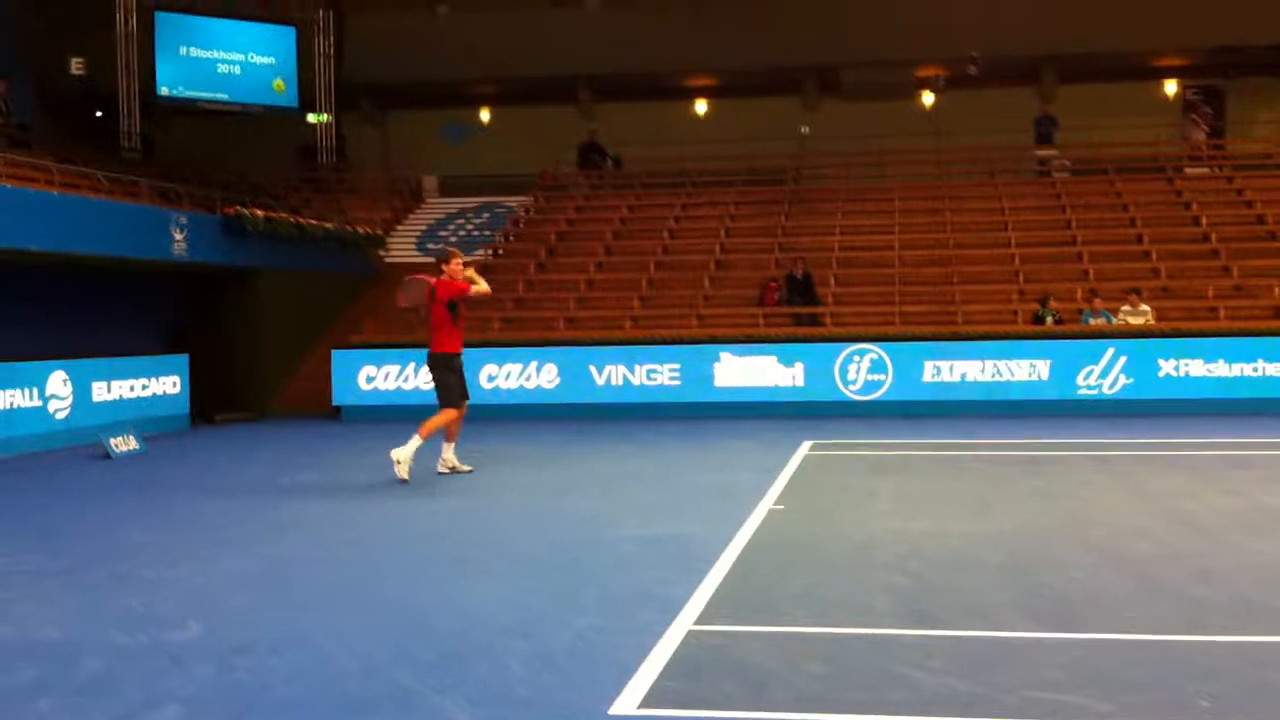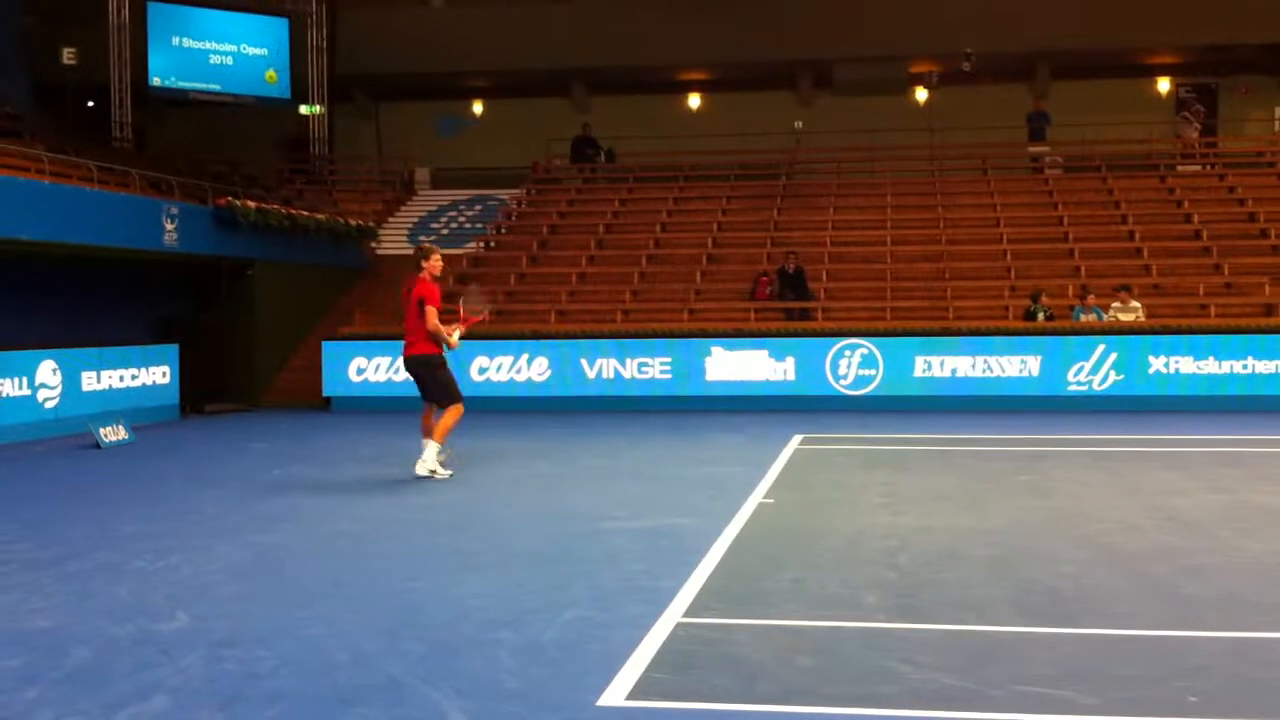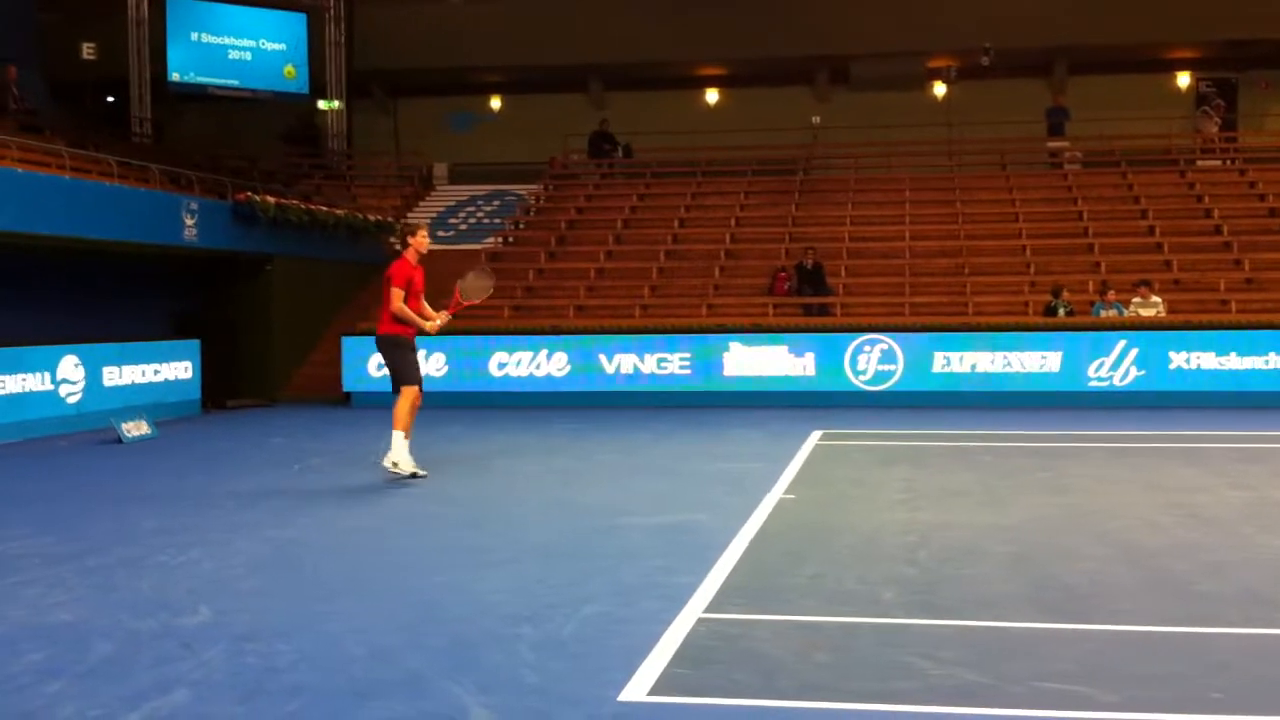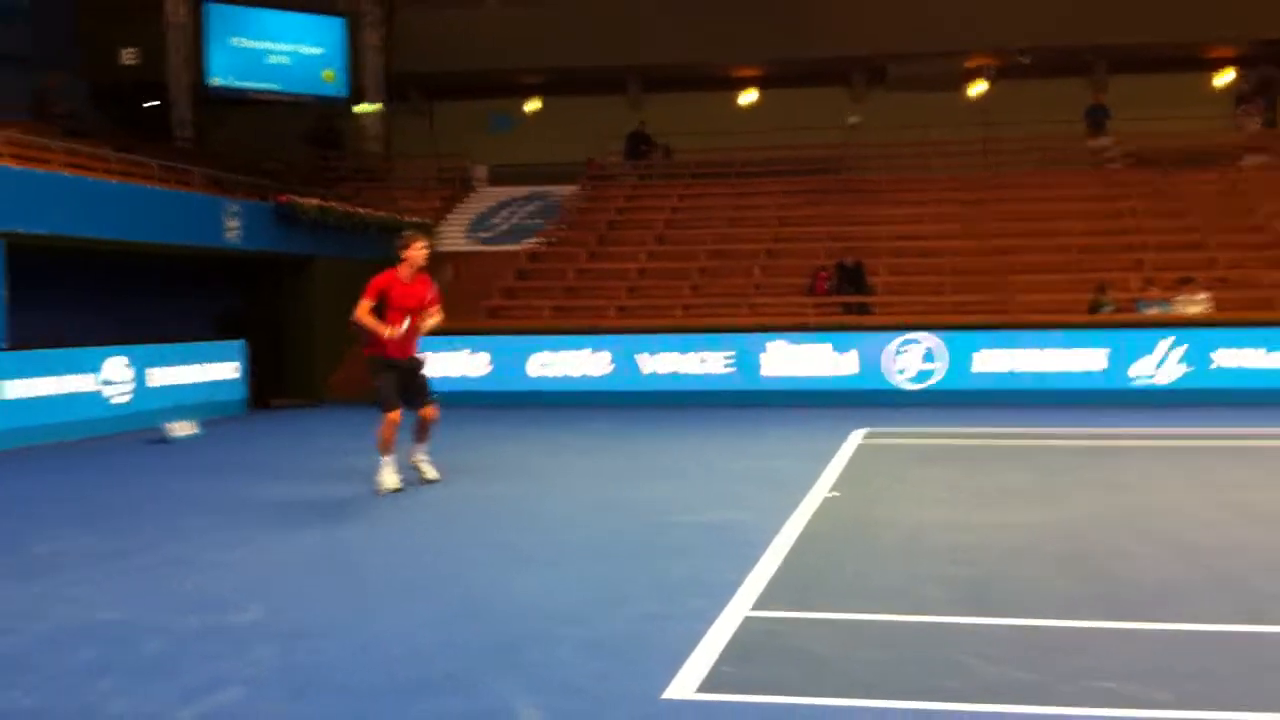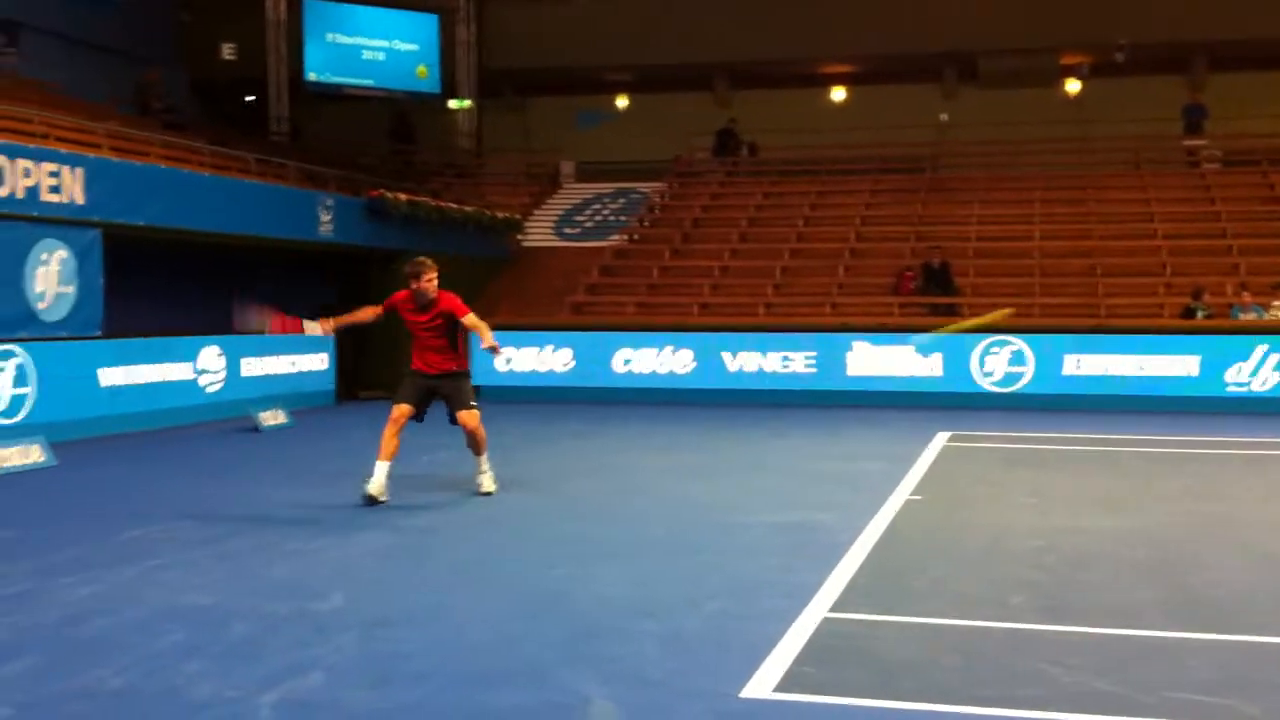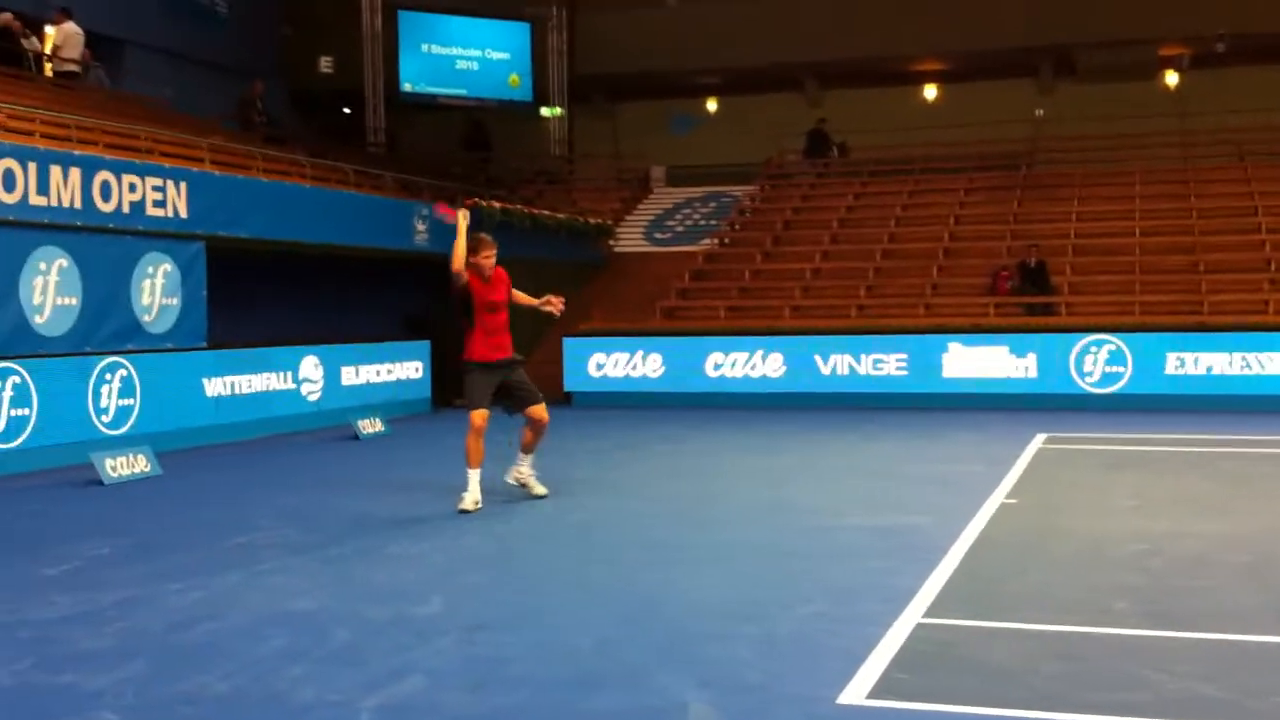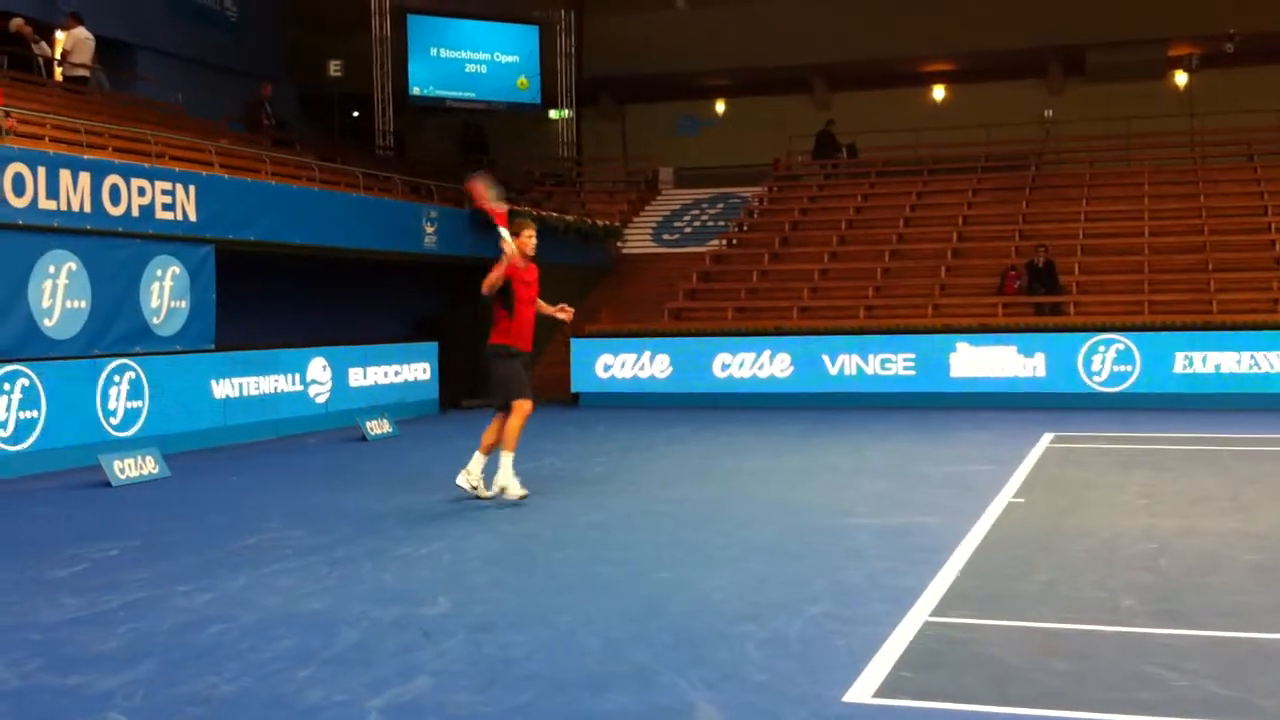
dt=0.5s
person 1, frame 1
left shoulder: (436, 287)
right shoulder: (451, 287)
right elbow: (485, 290)
right wrist: (473, 276)
left hip: (450, 356)
right hip: (444, 357)
left knee: (461, 408)
right knee: (450, 412)
left ankle: (447, 459)
right ankle: (405, 453)
person 1, frame 2
left shoulder: (413, 286)
right shoulder: (430, 288)
right elbow: (431, 325)
left wrist: (449, 331)
right wrist: (449, 341)
left hip: (412, 356)
right hip: (427, 356)
left knee: (432, 404)
right knee: (454, 408)
left ankle: (430, 453)
right ankle: (428, 462)
person 1, frame 3
left shoulder: (418, 269)
right shoulder: (400, 268)
left elbow: (419, 302)
right elbow: (396, 306)
left wrist: (436, 317)
right wrist: (424, 325)
left hip: (403, 339)
right hip: (393, 337)
left knee: (413, 398)
right knee: (410, 391)
left ankle: (397, 456)
right ankle: (400, 455)
person 1, frame 4
left shoulder: (426, 284)
right shoulder: (383, 280)
left elbow: (435, 317)
right elbow: (359, 313)
left wrist: (428, 325)
right wrist: (382, 330)
left hip: (408, 359)
right hip: (383, 359)
left knee: (430, 414)
right knee: (393, 417)
left ankle: (418, 456)
right ankle: (386, 471)
person 1, frame 5
left shoulder: (448, 301)
right shoulder: (400, 300)
left elbow: (476, 323)
right elbow: (374, 312)
left wrist: (487, 339)
right wrist: (336, 323)
left hip: (453, 373)
right hip: (420, 372)
left knee: (471, 423)
right knee: (397, 416)
left ankle: (484, 471)
right ankle: (378, 483)
person 1, frame 6
left shoulder: (502, 275)
right shoulder: (465, 282)
right elbow: (455, 268)
left wrist: (539, 303)
right wrist: (462, 227)
left hip: (508, 361)
right hip: (478, 366)
left knee: (539, 419)
right knee: (478, 422)
left ankle: (522, 472)
right ankle: (473, 491)
person 1, frame 7
left shoulder: (533, 270)
right shoulder: (506, 269)
right elbow: (487, 289)
left wrist: (553, 311)
right wrist: (505, 261)
left hip: (521, 352)
right hip: (503, 350)
left knee: (505, 415)
right knee: (522, 406)
left ankle: (472, 473)
right ankle: (505, 476)
